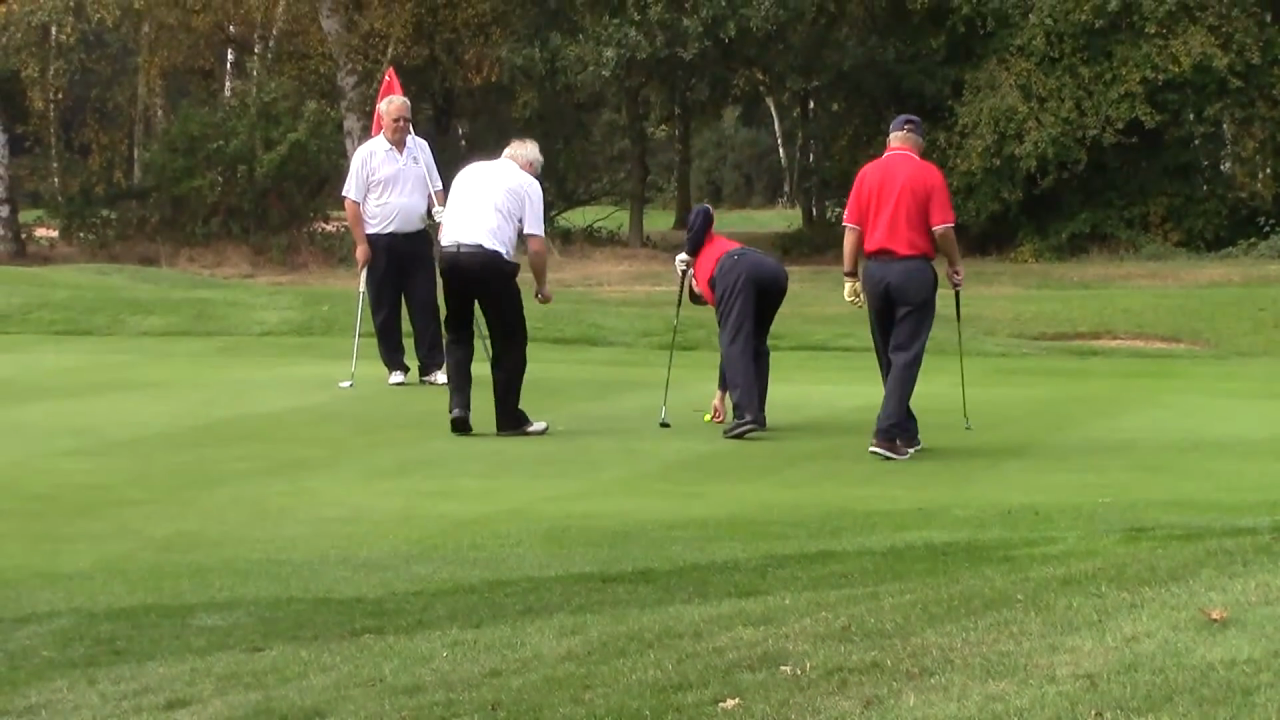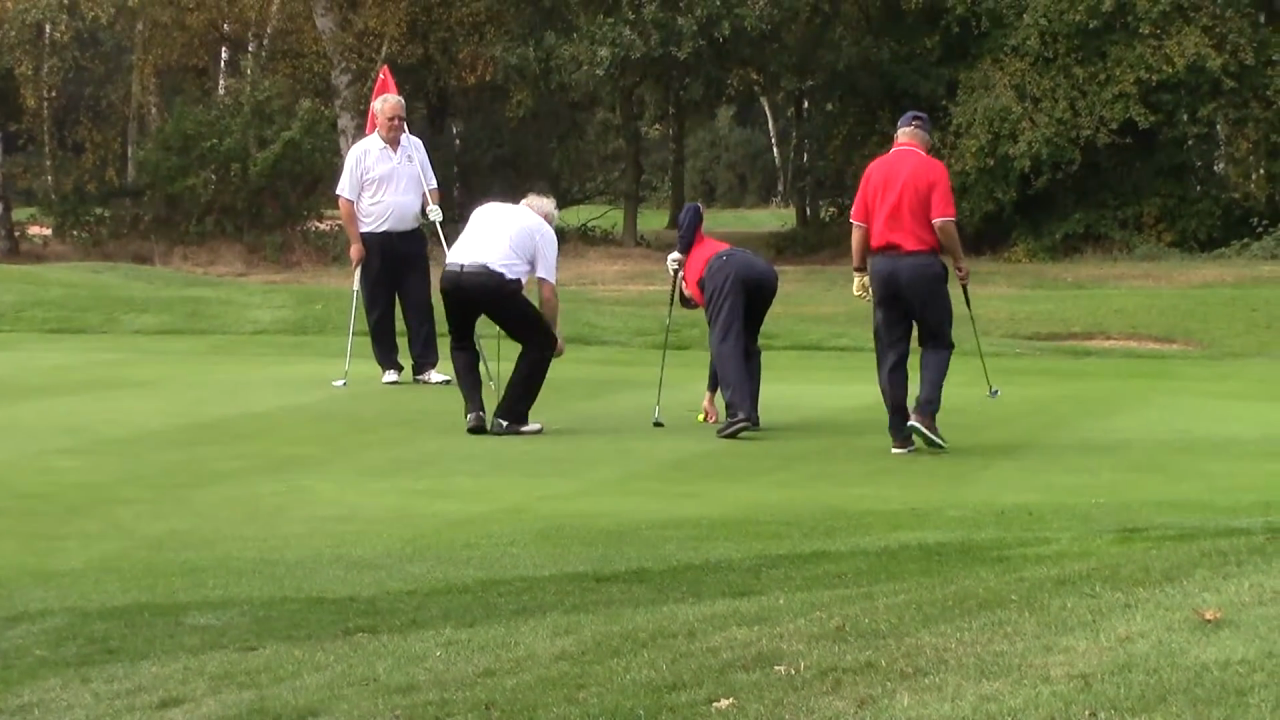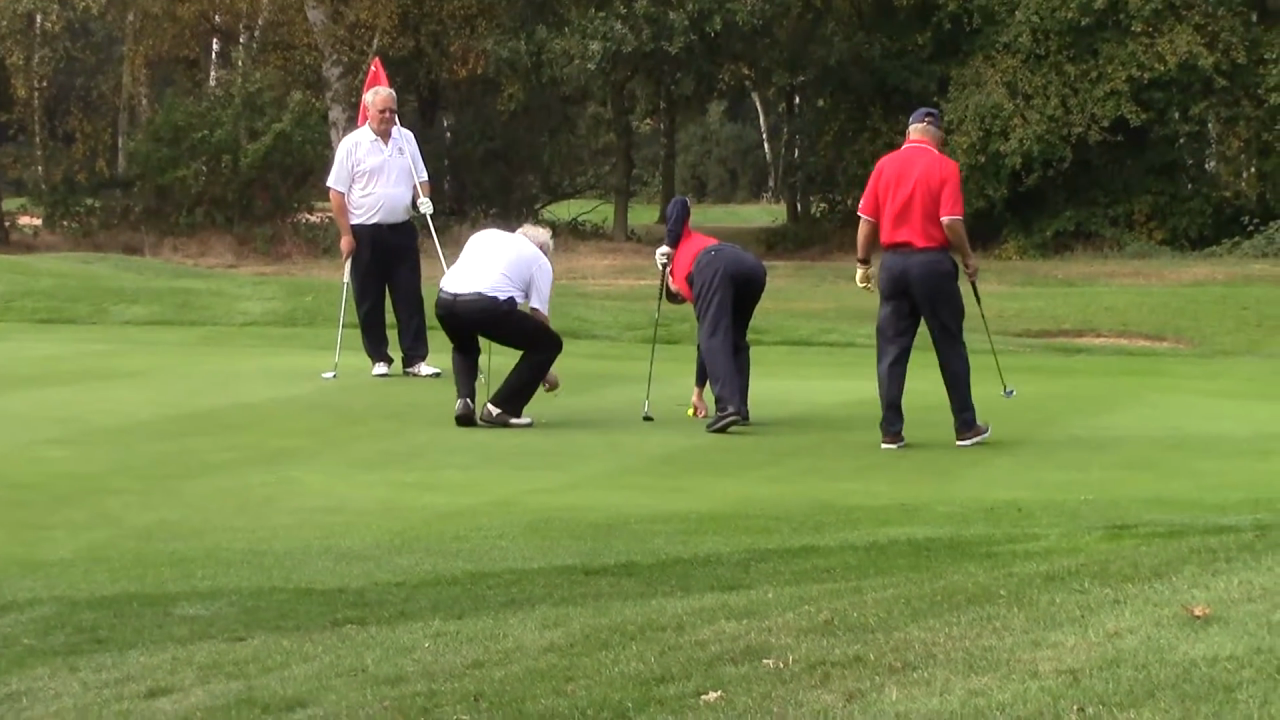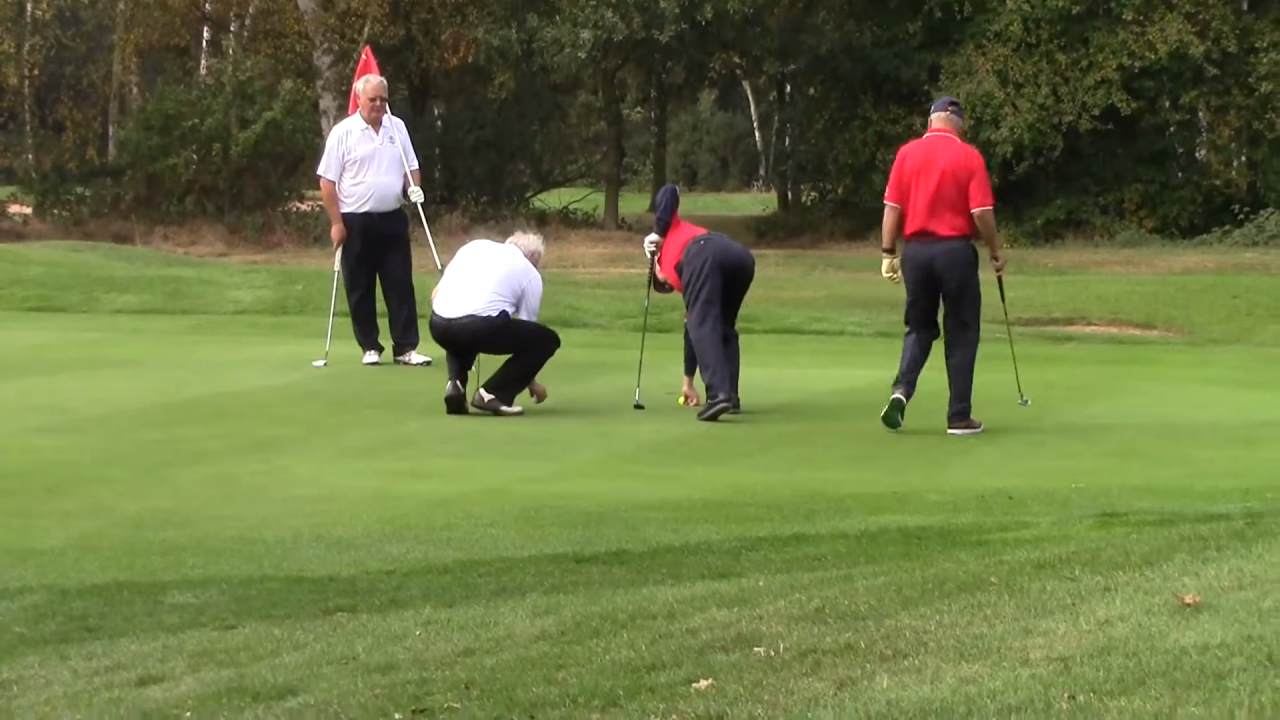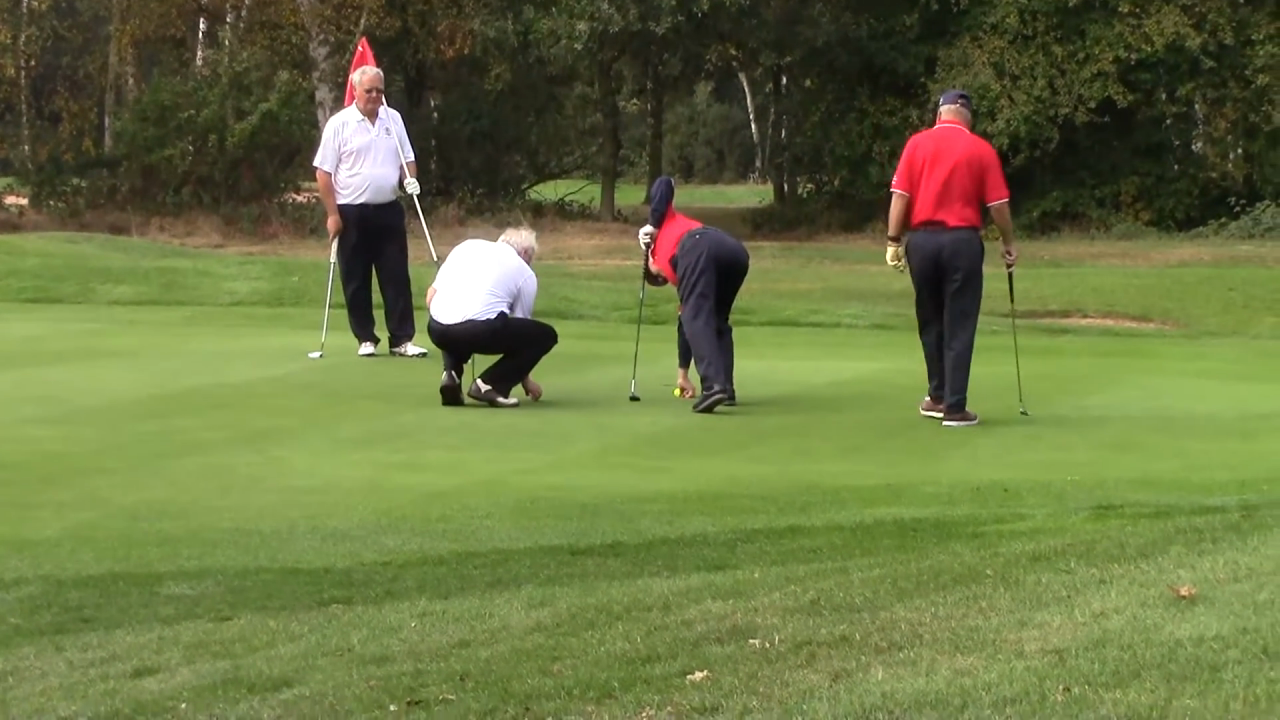
dt=0.3s
person 1, frame 1
left shoulder: (866, 172)
right shoulder: (929, 173)
left elbow: (852, 229)
right elbow: (943, 229)
left wrist: (851, 276)
right wrist: (955, 265)
left hip: (875, 270)
right hip: (913, 270)
left knee: (889, 354)
right knee: (906, 356)
left ankle: (905, 433)
right ankle: (886, 435)
person 1, frame 2
left shoulder: (874, 168)
right shoulder: (933, 168)
left elbow: (859, 226)
right elbow: (943, 223)
left wrist: (859, 271)
right wrist: (959, 261)
left hip: (883, 265)
right hip: (921, 264)
left knee: (890, 353)
right knee: (937, 343)
left ankle: (901, 434)
right ankle: (923, 413)
person 1, frame 3
left shoulder: (885, 164)
right shoulder: (945, 166)
left elbow: (867, 220)
right elbow: (951, 222)
left wrist: (863, 263)
right wrist: (968, 258)
left hip: (894, 262)
right hip: (933, 262)
left knee: (891, 349)
right knee: (950, 346)
left ankle: (890, 431)
right ankle: (966, 426)
person 1, frame 4
left shoulder: (907, 152)
right shoulder: (969, 156)
left elbow: (892, 207)
right elbow: (981, 212)
left wrist: (888, 253)
right wrist: (995, 250)
left hip: (916, 250)
right hip: (955, 251)
left knee: (919, 329)
right knee: (961, 335)
left ankle: (900, 391)
right ankle: (959, 416)
person 1, frame 5
left shoulder: (917, 142)
right shoulder: (982, 149)
left elbow: (900, 195)
right elbow: (998, 204)
left wrist: (893, 241)
right wrist: (1009, 244)
left hip: (922, 239)
right hip: (963, 241)
left knee: (930, 323)
right knee: (959, 327)
left ankle: (937, 397)
right ankle: (954, 407)
person 2, frame 1
left shoulder: (422, 147)
right shoulder: (367, 153)
left elbow: (435, 187)
right elbow: (352, 201)
left wrist: (439, 208)
right wrist: (362, 243)
left hip: (417, 238)
right hip: (381, 241)
left knee: (426, 305)
right knee: (385, 309)
left ankle: (432, 367)
right ankle: (395, 368)
person 2, frame 2
left shoulder: (416, 146)
right shoulder: (361, 151)
left elbow: (429, 185)
right elbow: (346, 199)
left wrist: (433, 206)
right wrist: (355, 242)
left hip: (412, 237)
right hip: (375, 240)
left knee: (420, 304)
right knee: (379, 309)
left ankle: (425, 366)
right ankle: (389, 366)
person 2, frame 3
left shoulder: (407, 138)
right shoulder: (352, 143)
left elbow: (420, 177)
right elbow: (337, 192)
left wrist: (424, 198)
right wrist: (346, 234)
left hip: (402, 230)
right hip: (365, 232)
left knee: (410, 296)
right knee: (369, 300)
left ankle: (415, 359)
right ankle: (379, 359)
person 2, frame 4
left shoulder: (397, 126)
right shoulder: (343, 132)
left elbow: (411, 166)
right elbow: (327, 180)
left wrist: (415, 187)
right wrist: (336, 222)
left hip: (393, 218)
right hip: (356, 221)
left knee: (401, 285)
right knee: (360, 289)
left ankle: (406, 347)
right ankle: (370, 347)
person 2, frame 5
left shoulder: (394, 119)
right shoulder: (339, 123)
left elbow: (407, 158)
right elbow: (323, 171)
left wrist: (410, 178)
right wrist: (332, 214)
left hip: (389, 210)
right hip: (352, 213)
left knee: (397, 276)
right knee: (356, 281)
left ankle: (402, 339)
right ankle: (365, 339)
person 3, frame 1
left shoulder: (706, 247)
left elbow: (703, 213)
right elbow: (734, 343)
left wrist: (688, 253)
right wrist: (720, 394)
left hip: (738, 268)
right hip: (775, 272)
left knee: (735, 343)
right knee: (755, 344)
left ankle: (745, 415)
right ankle: (756, 414)
person 3, frame 2
left shoulder: (696, 250)
left elbow: (693, 210)
right elbow: (720, 346)
left wrist: (680, 251)
right wrist: (709, 397)
left hip: (727, 269)
right hip: (765, 273)
left knee: (725, 342)
right knee: (747, 345)
left ankle: (738, 413)
right ankle: (750, 413)
person 3, frame 3
right shoulder: (695, 292)
left elbow: (680, 204)
right elbow: (704, 342)
left wrist: (668, 245)
right wrist: (698, 392)
left hip: (716, 264)
right hip: (753, 268)
left knee: (713, 338)
right knee: (735, 340)
left ankle: (728, 407)
right ankle: (739, 407)
person 3, frame 4
right shoulder: (684, 280)
left elbow: (669, 192)
right elbow: (691, 329)
left wrist: (657, 233)
right wrist: (688, 381)
left hip: (706, 253)
right hip: (741, 257)
left knee: (703, 326)
right knee: (725, 328)
left ankle: (718, 394)
right ankle: (730, 395)
person 3, frame 5
right shoulder: (678, 276)
left elbow: (665, 184)
right elbow: (684, 323)
left wrist: (652, 225)
right wrist: (683, 373)
left hip: (700, 248)
right hip: (736, 252)
left knee: (697, 319)
right knee: (717, 321)
left ankle: (714, 386)
right ankle: (725, 387)
person 4, frame 1
left shoulder: (469, 170)
right shoulder: (528, 182)
left elbow: (445, 224)
right elbow: (536, 244)
right wrist: (542, 285)
left hip: (448, 254)
right hip: (488, 259)
left knee: (458, 334)
right knee: (510, 339)
left ankle: (459, 407)
right ankle: (510, 420)
person 4, frame 2
left shoulder: (487, 208)
right shoulder: (543, 229)
right elbow: (547, 290)
left wrist: (470, 304)
right wrist: (554, 335)
left hip: (450, 275)
right hip: (492, 280)
left knee: (462, 343)
right knee: (541, 342)
left ankle: (474, 412)
right ankle: (509, 418)
person 4, frame 3
left shoulder: (484, 235)
right shoulder: (539, 259)
right elbow: (539, 317)
right wrist: (544, 372)
left hip: (445, 301)
right hip: (486, 305)
left knee: (464, 348)
right knee: (549, 344)
left ankle: (464, 401)
right ankle: (503, 407)
person 4, frame 4
left shoulder: (474, 246)
right shoulder: (530, 272)
left elbow: (436, 295)
right elbow: (527, 330)
right wrist: (532, 383)
left hip: (438, 325)
right hip: (480, 324)
right knee: (548, 340)
left ankle: (455, 384)
right ankle: (494, 394)
person 4, frame 5
left shoulder: (467, 246)
right shoulder: (524, 272)
left elbow: (431, 297)
right elbow: (521, 329)
right wrist: (526, 381)
left hip: (436, 330)
right hip: (479, 330)
right knee: (545, 336)
left ankle: (450, 375)
right ankle: (490, 385)
